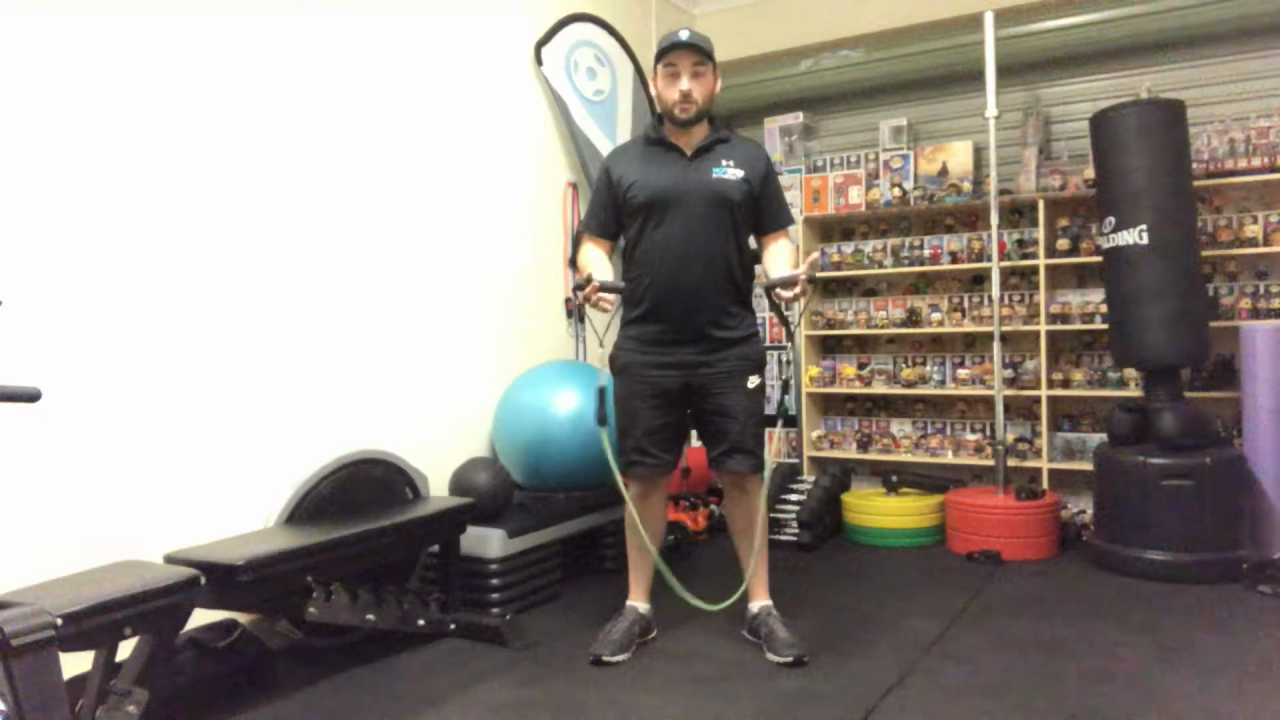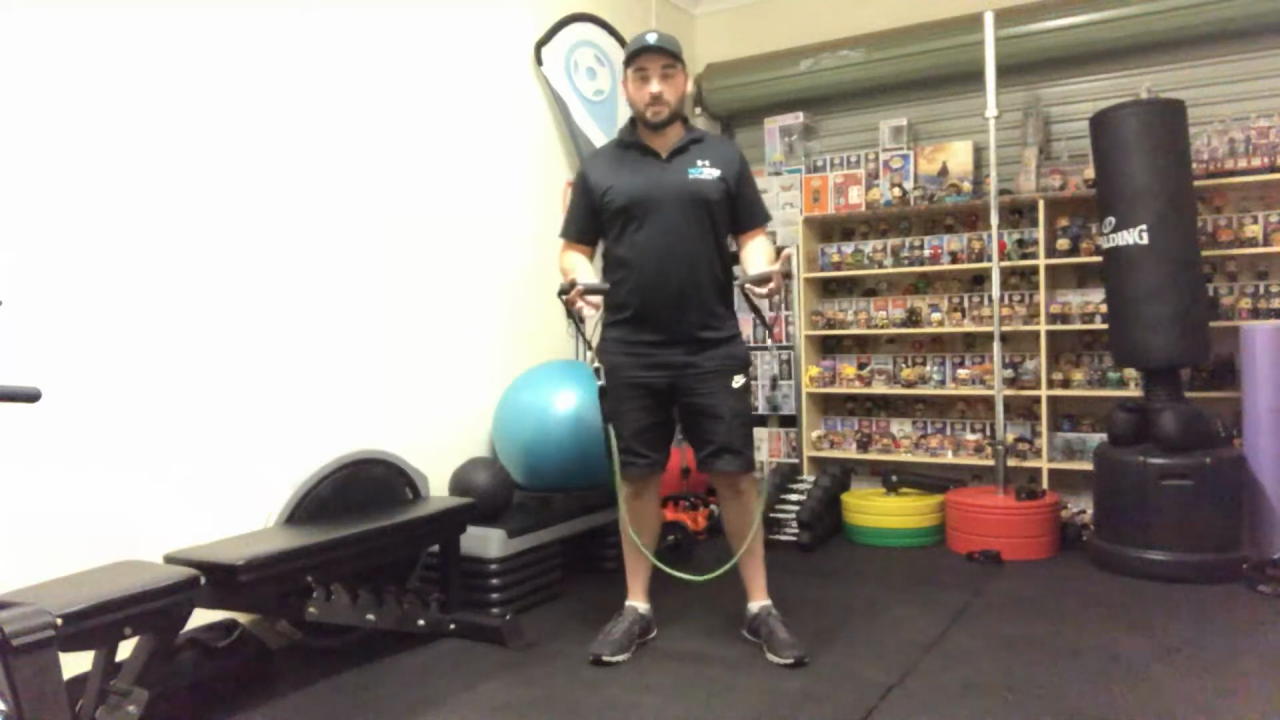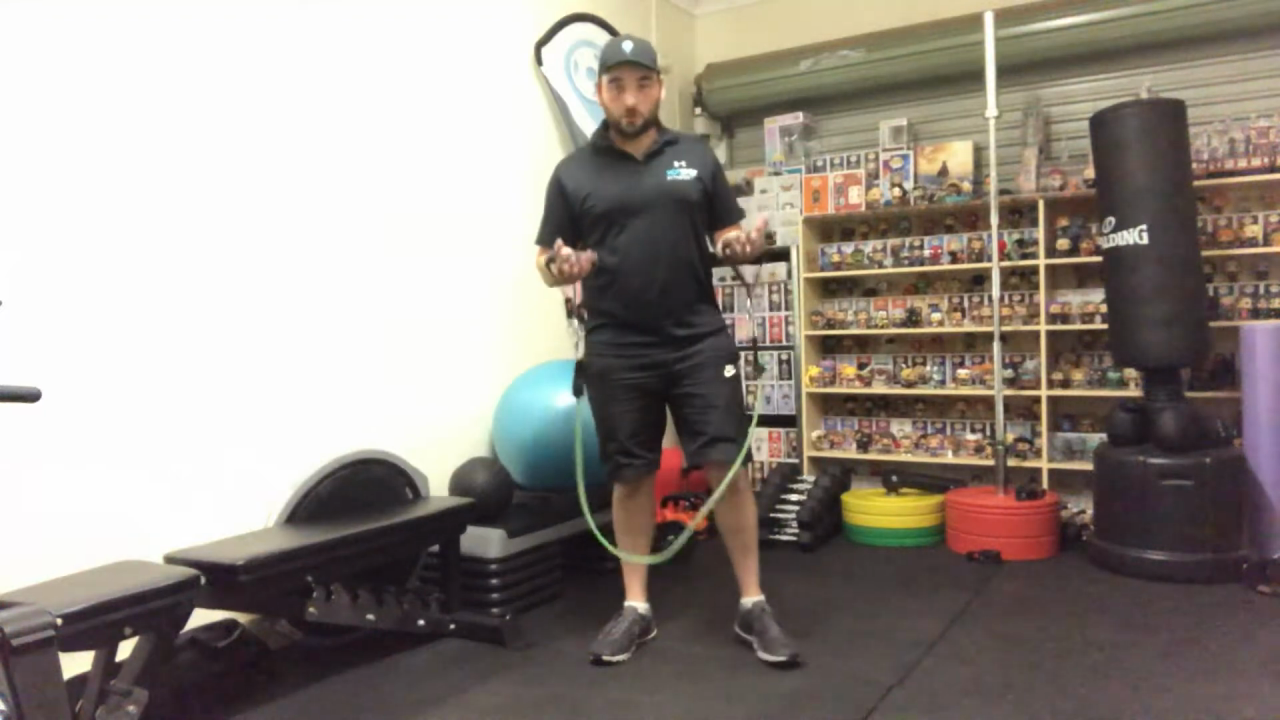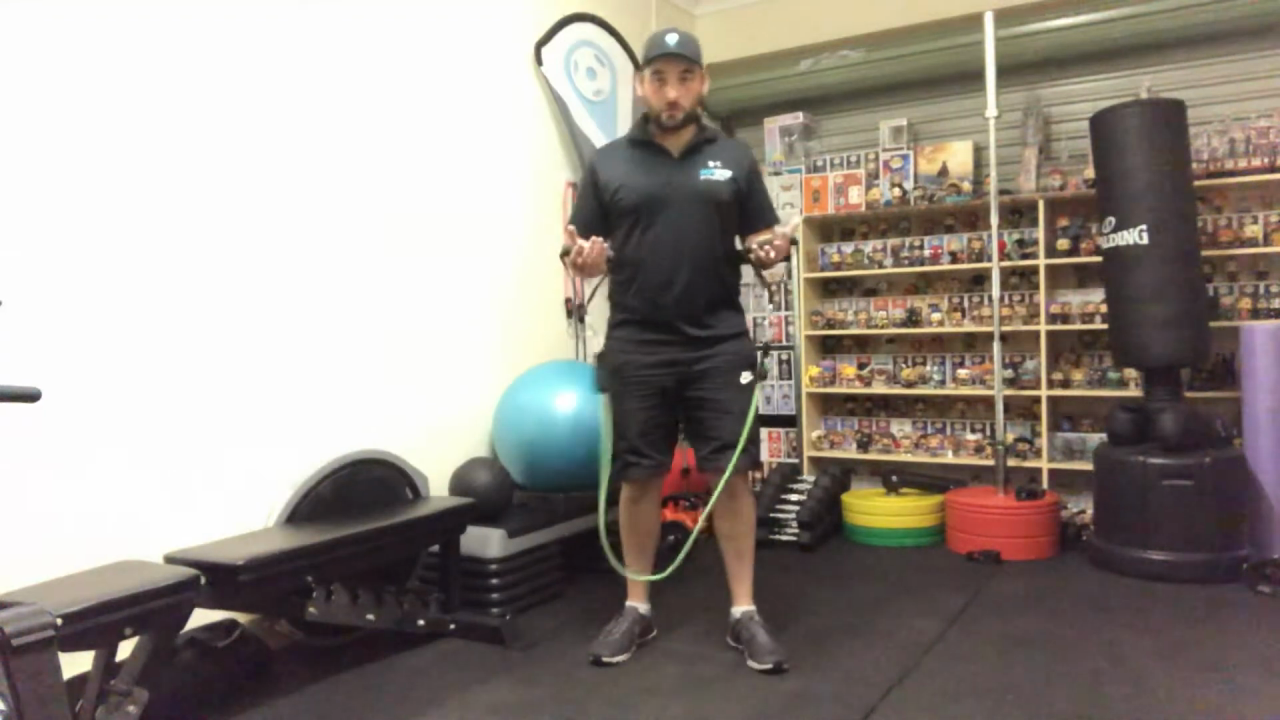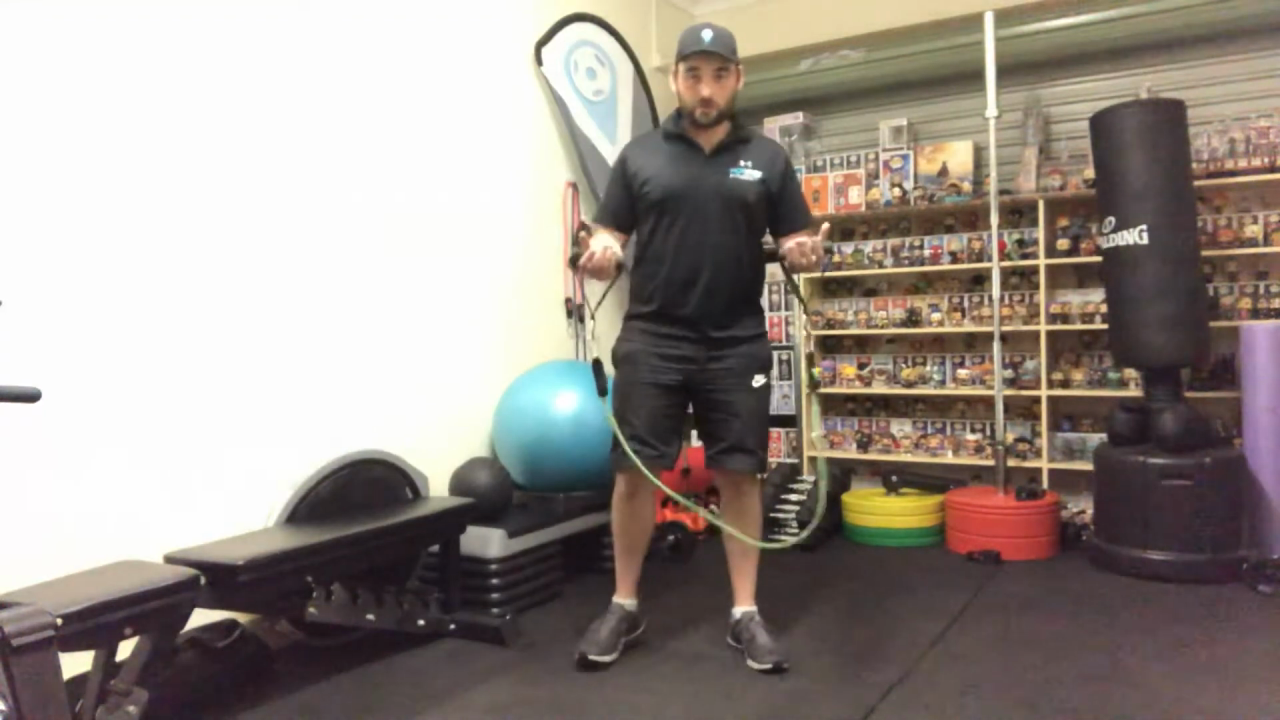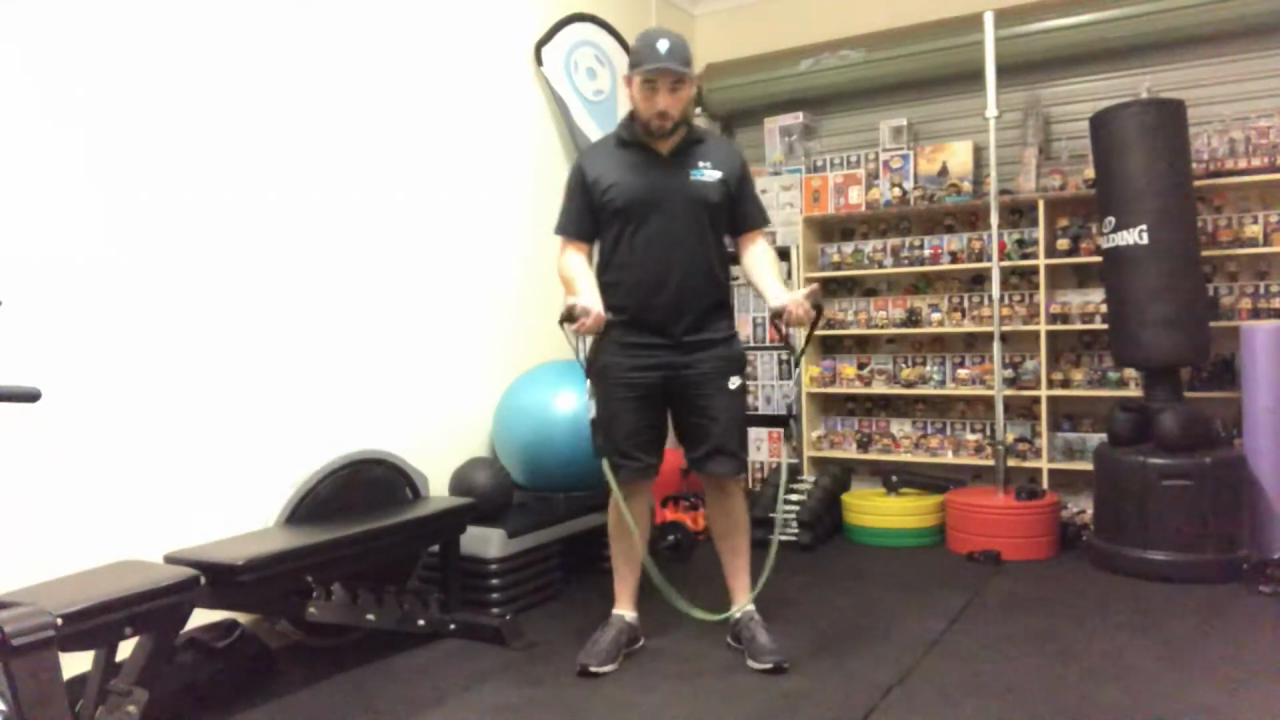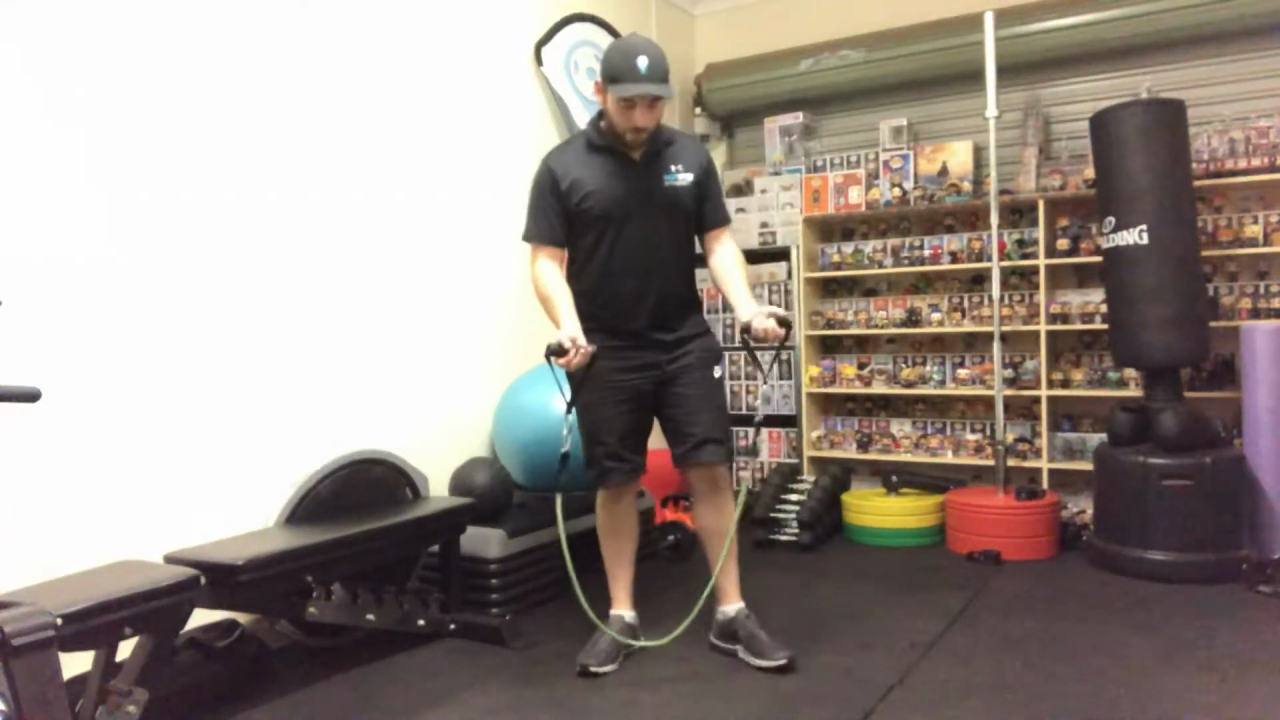
dt=0.4s
person 1, frame 1
left shoulder: (748, 159)
right shoulder: (623, 163)
left elbow: (774, 237)
right elbow: (595, 242)
left wrist: (784, 276)
right wrist: (596, 278)
left hip: (729, 349)
right hip: (645, 350)
left knee: (742, 473)
right knee: (644, 476)
left ankle: (760, 608)
right ankle: (638, 609)
person 1, frame 2
left shoulder: (722, 157)
right shoulder: (600, 167)
left elbow: (751, 235)
right elbow: (575, 249)
left wrist: (762, 270)
right wrist: (580, 282)
left hip: (713, 347)
right hip: (629, 352)
left knee: (734, 472)
right knee: (637, 476)
left ankle: (759, 608)
right ankle: (637, 608)
person 1, frame 3
left shoulder: (696, 156)
right shoulder: (574, 173)
left elbow: (727, 232)
right elbow: (548, 263)
left wrist: (743, 245)
right wrist: (562, 267)
left hip: (700, 340)
right hip: (618, 351)
left knee: (727, 466)
right knee: (631, 476)
left ankle: (753, 605)
right ankle: (636, 608)
person 1, frame 4
left shoulder: (733, 158)
right shoulder: (609, 163)
left elbow: (761, 239)
right elbow: (585, 246)
left wrist: (774, 249)
right wrist: (584, 258)
left hip: (719, 343)
right hip: (636, 346)
left knee: (731, 473)
right knee: (637, 477)
left ankle: (744, 613)
right ankle: (636, 609)
person 1, frame 5
left shoulder: (767, 158)
right shoulder: (640, 155)
left elbow: (793, 237)
right elbow: (610, 233)
left wrist: (803, 254)
right wrist: (601, 256)
left hip: (737, 343)
right hip: (652, 339)
left knee: (739, 474)
right knee: (636, 471)
left ankle: (745, 614)
right ankle: (624, 606)
person 1, frame 6
left shoulder: (722, 158)
right shoulder: (596, 163)
left elbow: (751, 241)
right elbow: (575, 249)
left wrist: (778, 296)
right wrist: (585, 299)
left hip: (709, 346)
right hip: (625, 350)
left knee: (723, 476)
right knee: (629, 480)
left ankle: (743, 613)
right ankle: (624, 616)
person 1, frame 7
left shoulder: (690, 156)
right shoulder: (563, 166)
left elbow: (717, 242)
right elbow: (547, 260)
left wrist: (746, 307)
right wrist: (568, 327)
left hip: (686, 343)
right hip: (607, 354)
left knee: (710, 469)
right knee: (616, 482)
left ankle: (731, 613)
right ankle: (621, 616)
